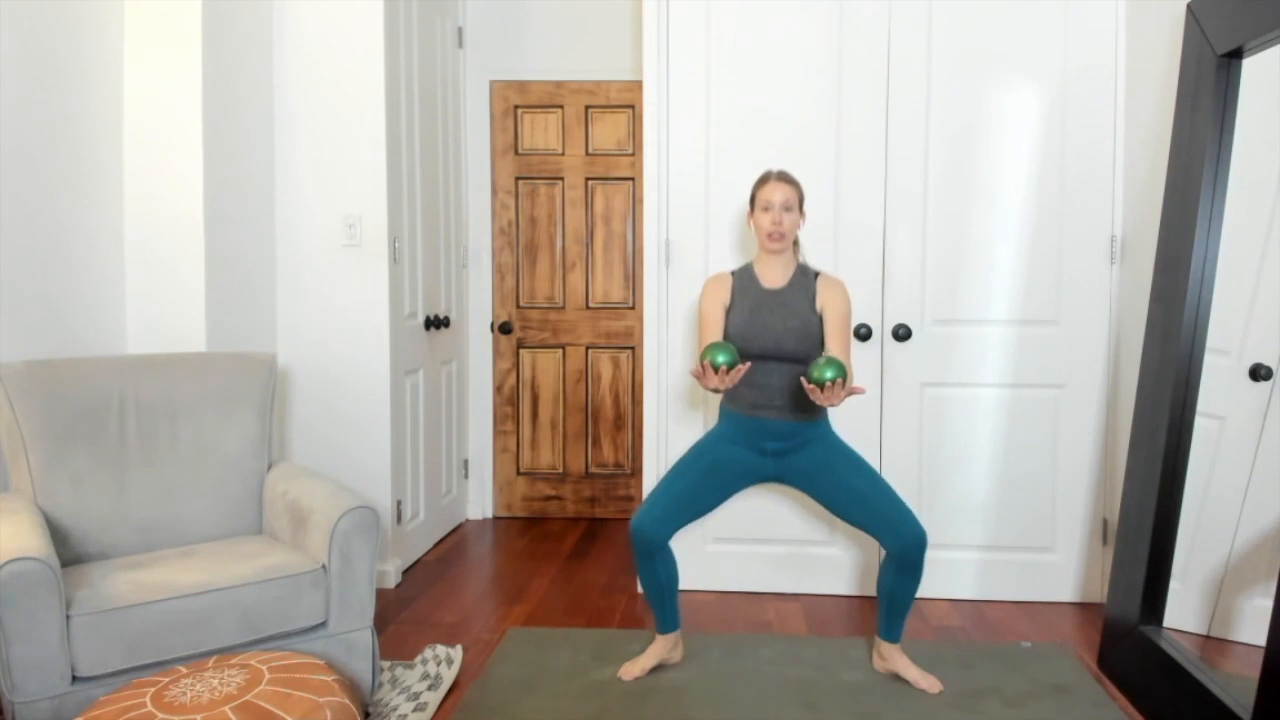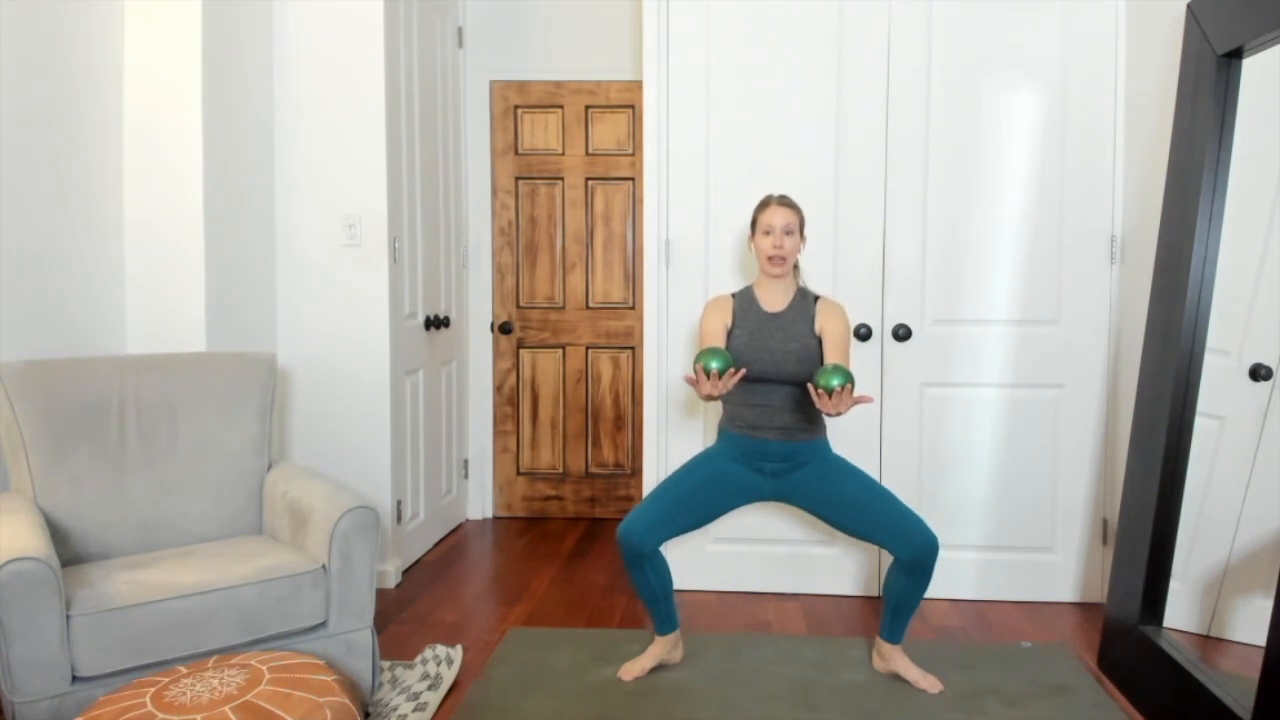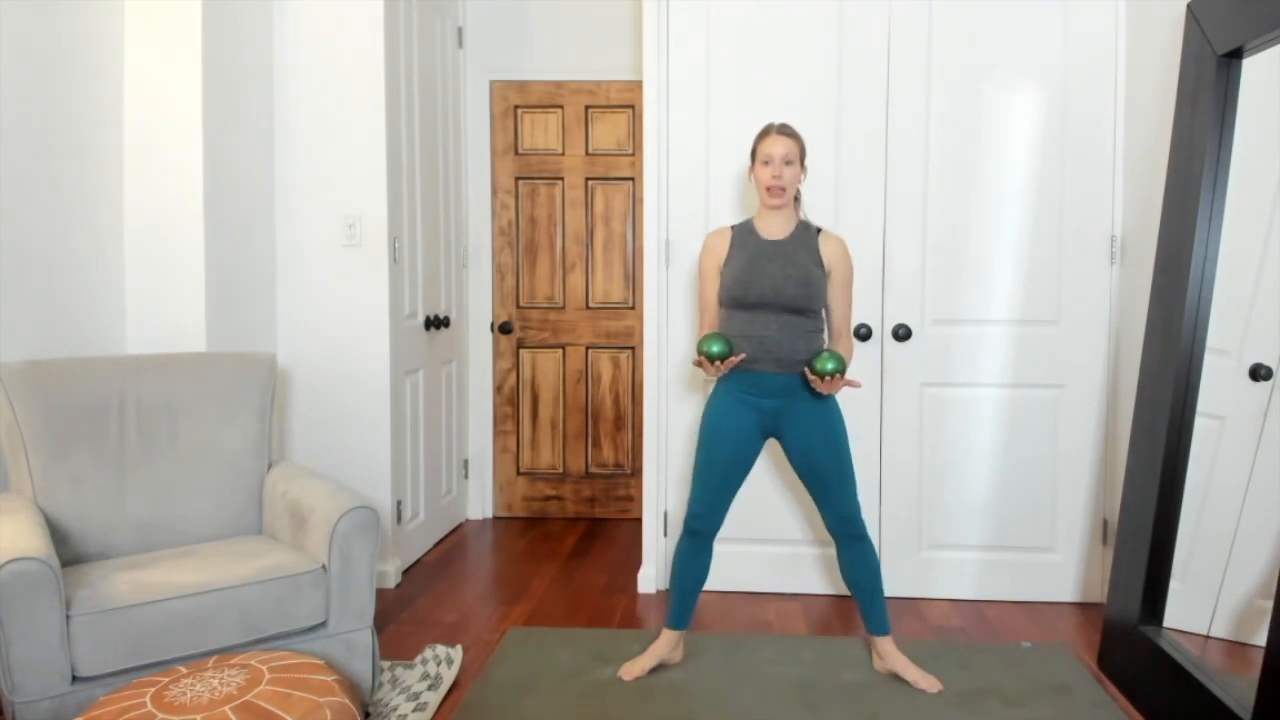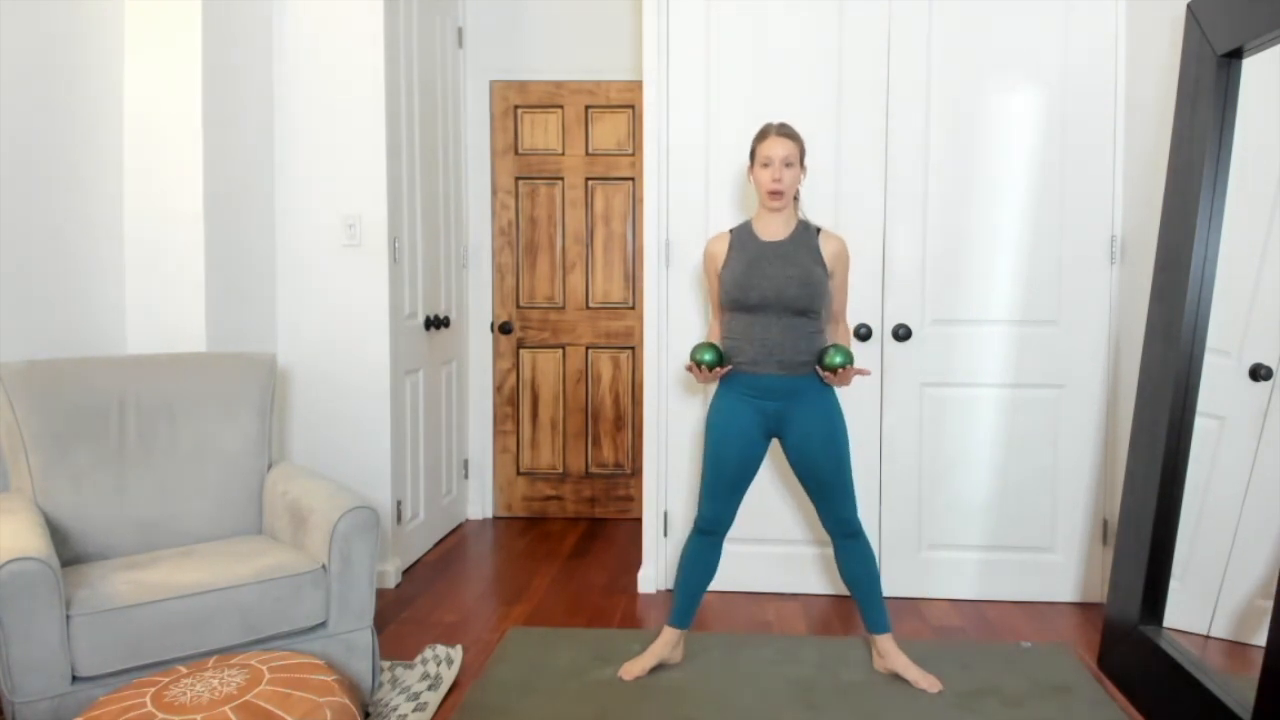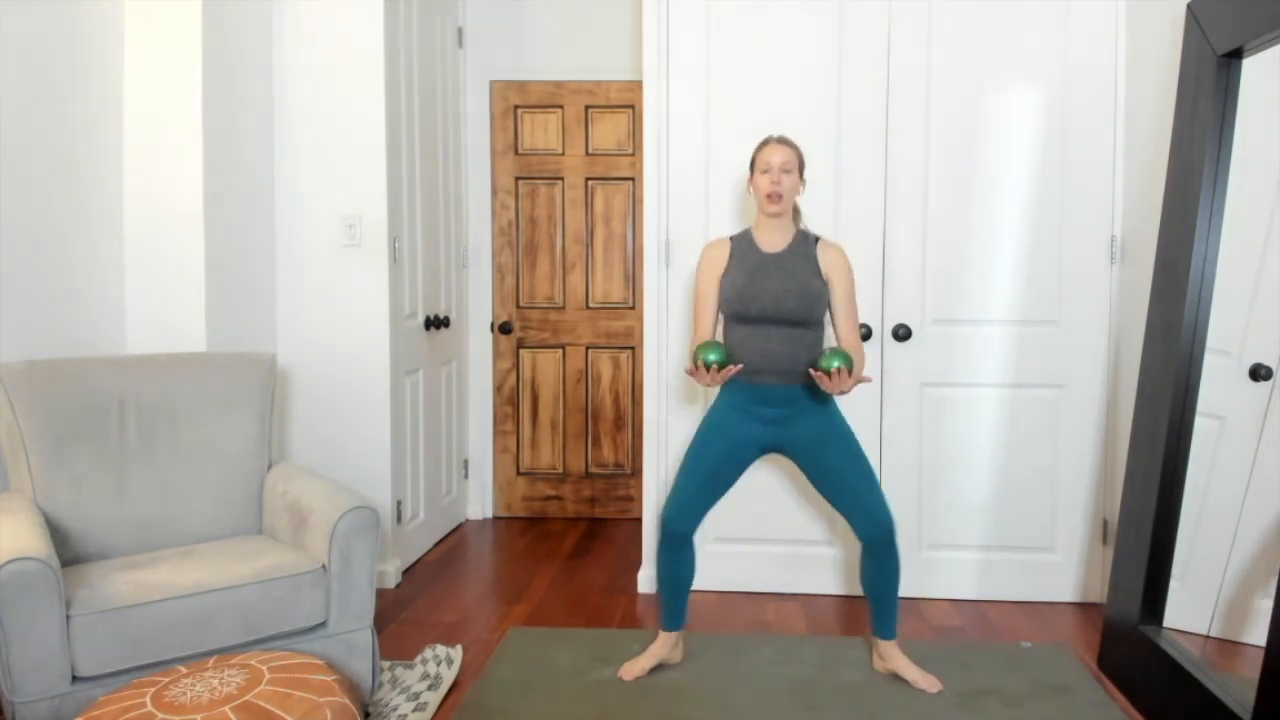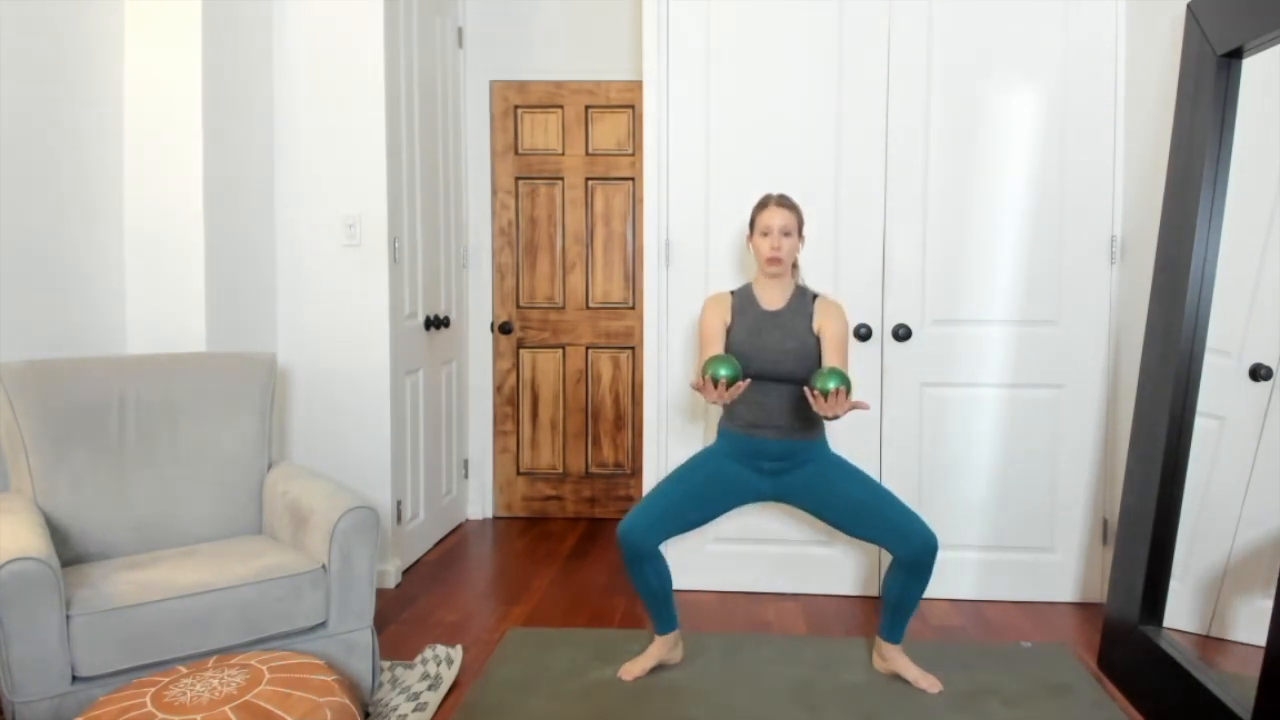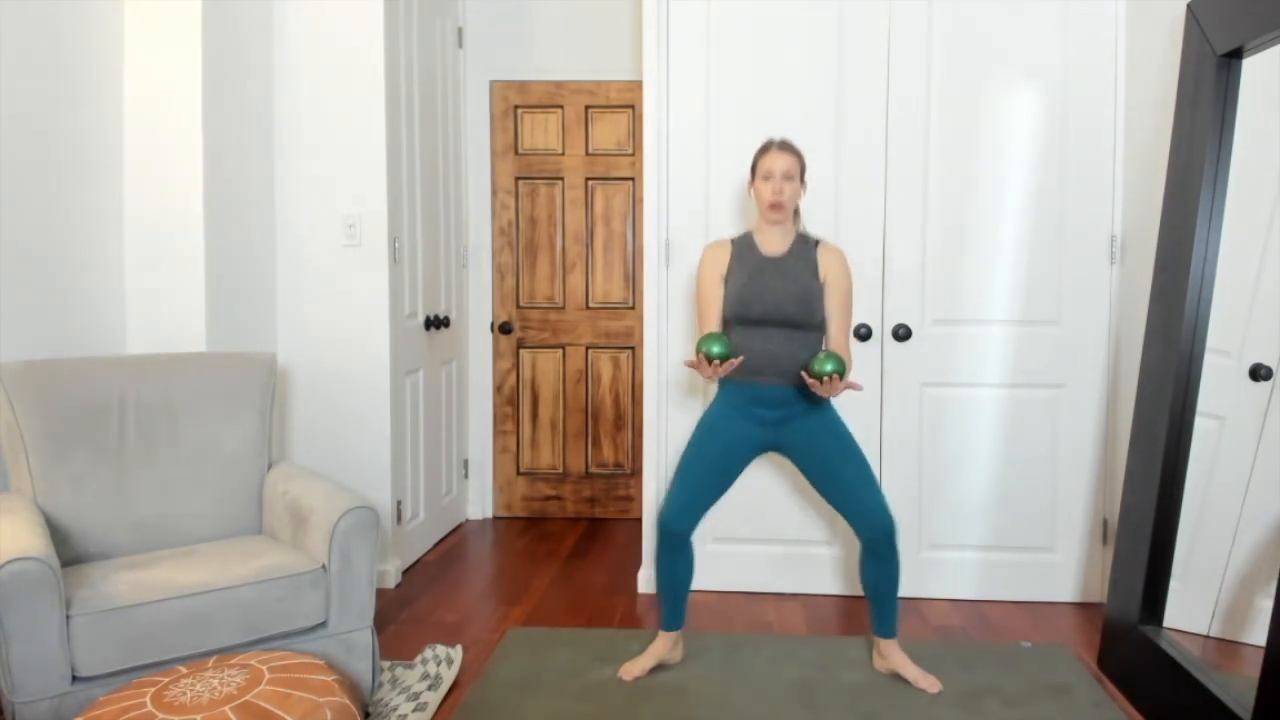
dt=0.5s
person 1, frame 1
left shoulder: (827, 290)
right shoulder: (721, 287)
left elbow: (840, 369)
right elbow: (709, 365)
left wrist: (834, 391)
right wrist: (715, 380)
left hip: (809, 439)
right hip: (737, 436)
left knee: (908, 537)
right knee: (646, 529)
left ankle: (888, 648)
right ankle: (667, 640)
person 1, frame 2
left shoulder: (826, 313)
right shoulder: (722, 309)
left elbow: (839, 388)
right elbow: (708, 376)
left wrist: (838, 403)
right wrist: (708, 388)
left hip: (808, 458)
right hip: (735, 455)
left knee: (919, 545)
right knee: (634, 536)
left ankle: (889, 650)
right ankle: (667, 641)
person 1, frame 3
left shoulder: (829, 247)
right shoulder: (721, 243)
left elbow: (841, 335)
right elbow: (709, 330)
left wrist: (836, 375)
right wrist: (712, 362)
left hip: (805, 399)
right hip: (738, 396)
left knee: (848, 525)
right knee: (699, 522)
left ankle: (884, 647)
right ankle: (670, 640)
person 1, frame 4
left shoulder: (828, 248)
right shoulder: (722, 247)
left elbow: (836, 323)
left wrist: (842, 364)
right wrist: (707, 362)
left hip: (809, 399)
right hip: (739, 398)
left knee: (844, 524)
right knee: (710, 523)
left ankle: (885, 647)
right ankle: (670, 640)
person 1, frame 5
left shoulder: (828, 255)
right shoulder: (719, 253)
left elbow: (851, 341)
right elbow: (702, 338)
left wrist: (846, 375)
right wrist: (705, 369)
left hip: (809, 408)
right hip: (740, 406)
left knee: (877, 526)
right knee: (676, 520)
left ankle: (887, 648)
right ankle: (668, 640)
person 1, frame 6
left shoulder: (825, 312)
right shoulder: (720, 307)
left elbow: (837, 389)
right elbow: (711, 377)
left wrist: (835, 407)
right wrist: (715, 393)
left hip: (807, 458)
right hip: (734, 455)
left knee: (919, 544)
right knee: (634, 536)
left ankle: (889, 649)
right ankle: (667, 641)
person 1, frame 7
left shoulder: (827, 259)
right shoulder: (720, 256)
left elbow: (839, 350)
right elbow: (708, 342)
left wrist: (833, 380)
right wrist: (709, 366)
left hip: (807, 413)
right hip: (737, 408)
left knee: (879, 526)
right knee: (672, 522)
left ankle: (887, 647)
right ankle: (668, 639)
